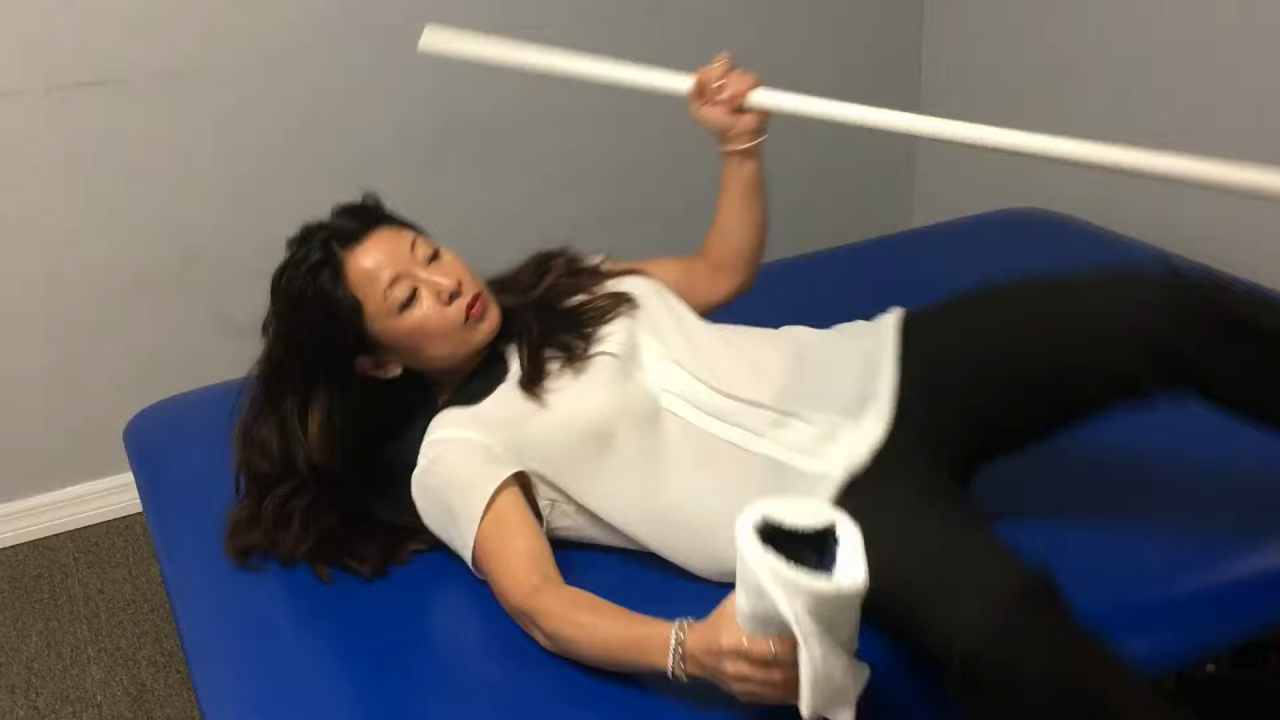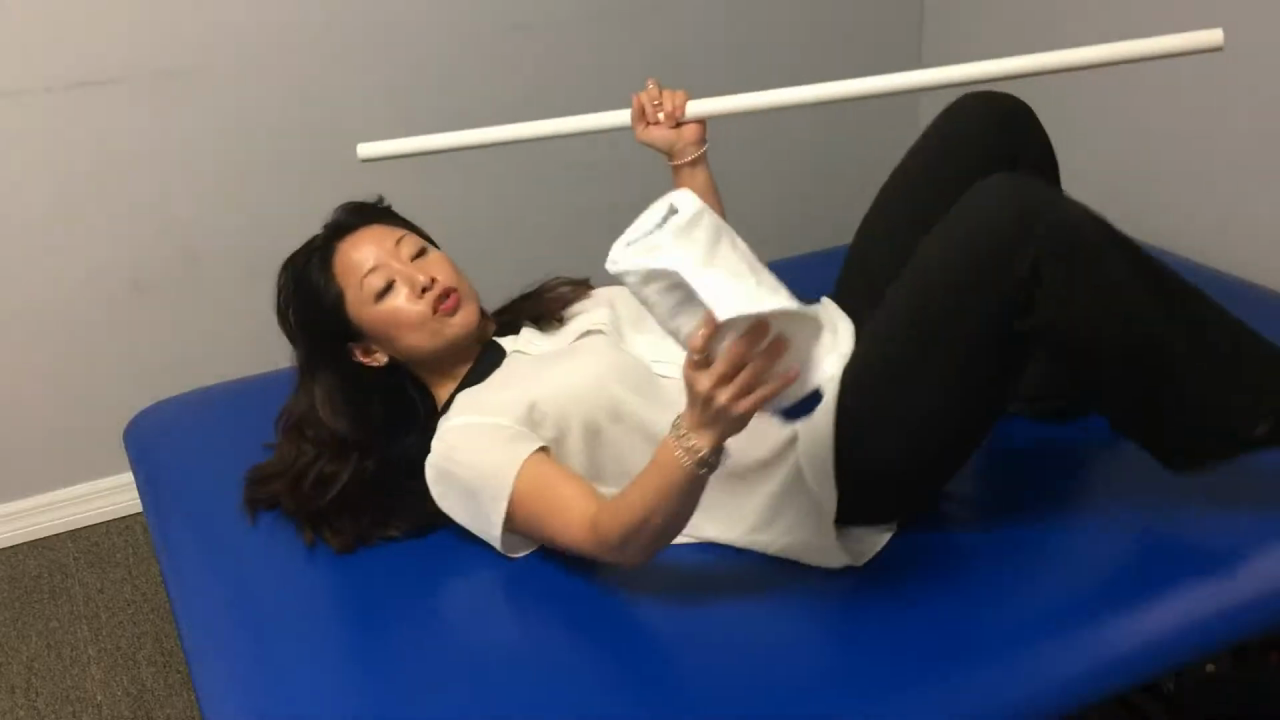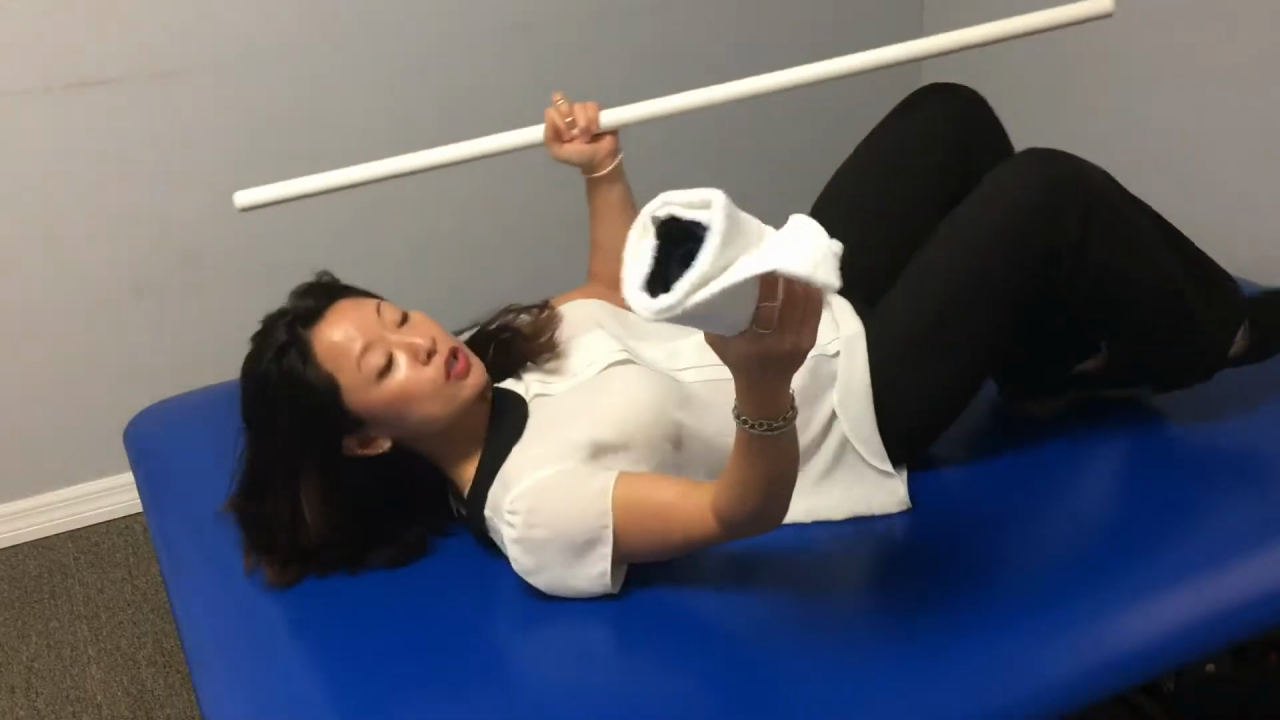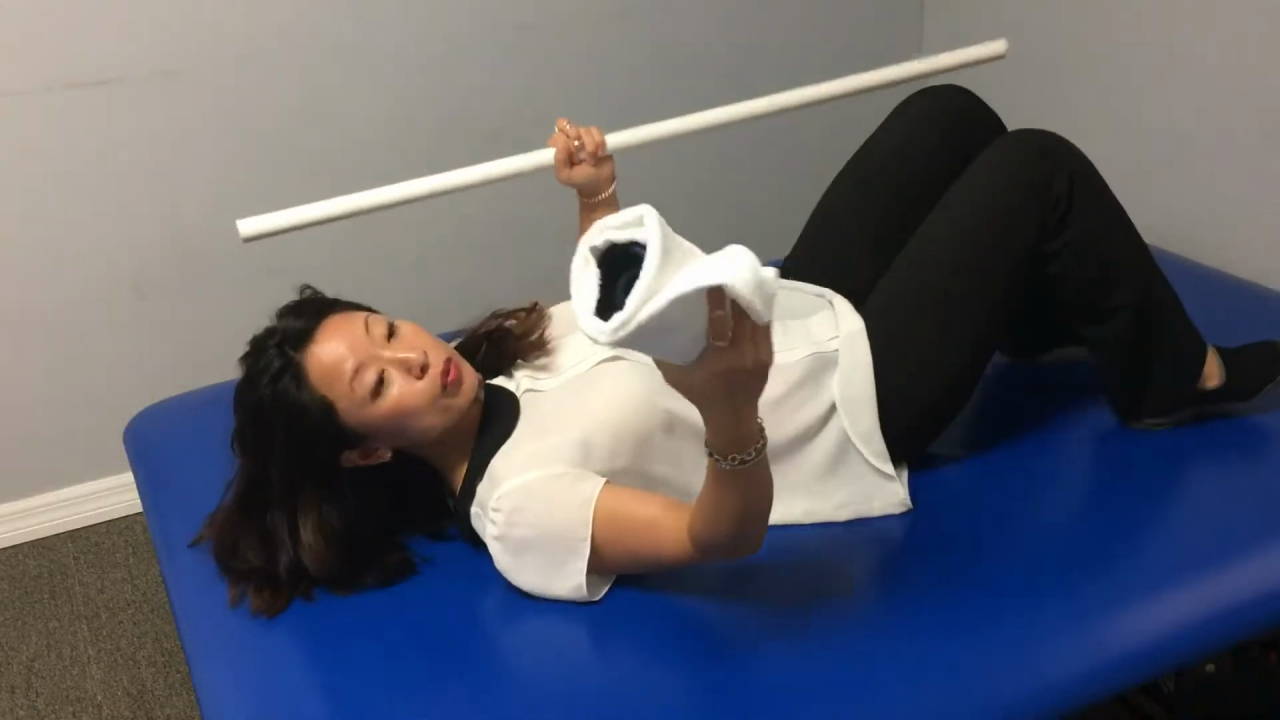
dt=0.5s
person 1, frame 1
left shoulder: (562, 296)
right shoulder: (456, 453)
left elbow: (726, 269)
right elbow: (543, 609)
left wrist: (741, 146)
left hip: (872, 373)
right hip: (831, 501)
left knee: (1167, 313)
right knee: (1003, 623)
person 1, frame 2
left shoulder: (543, 315)
right shoulder: (462, 445)
right elbow: (609, 536)
left wrist: (688, 158)
right wrist: (701, 432)
left hip: (842, 349)
right hip: (838, 470)
left knee: (993, 125)
right knee: (1011, 222)
left ankle: (1048, 367)
person 1, frame 3
left shoulder: (489, 352)
right shoulder: (530, 509)
left elbow: (616, 288)
right elbow: (741, 513)
left wrist: (602, 172)
right wrist: (764, 386)
left hip: (818, 320)
right hip: (862, 400)
left knee: (950, 114)
right knee: (1050, 190)
left ankle: (1053, 363)
person 1, frame 4
left shoulder: (489, 354)
right shoulder: (515, 508)
right elbow: (723, 535)
left wrist: (597, 193)
right wrist: (731, 412)
left hip: (803, 313)
right hip: (863, 400)
left knee: (948, 114)
right knee: (1040, 168)
left ankle: (1051, 319)
right ankle: (1167, 376)
